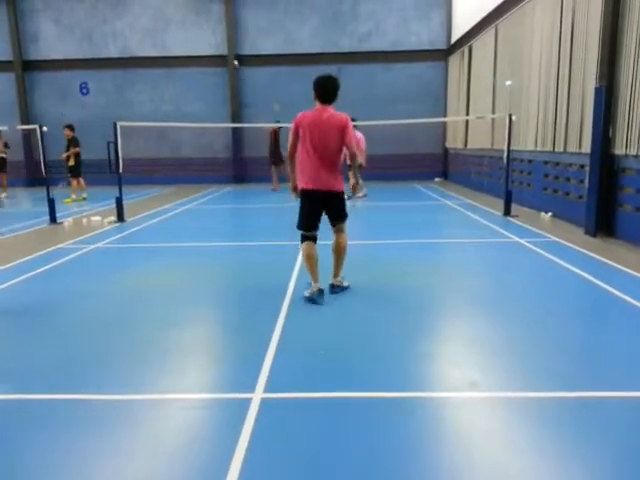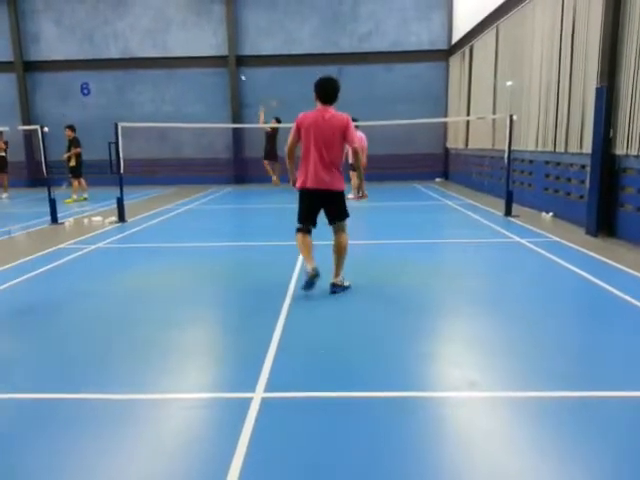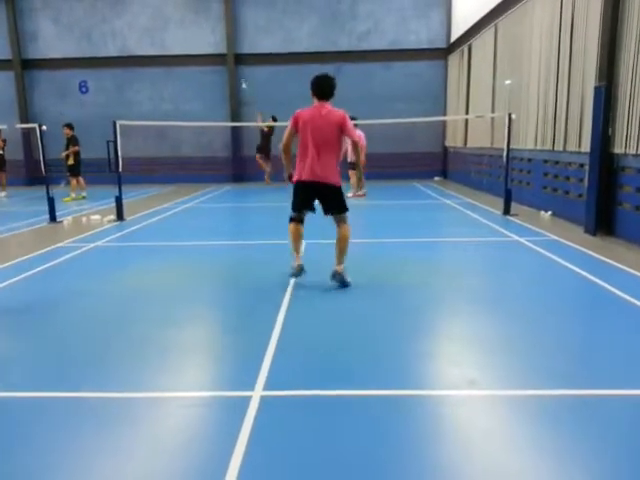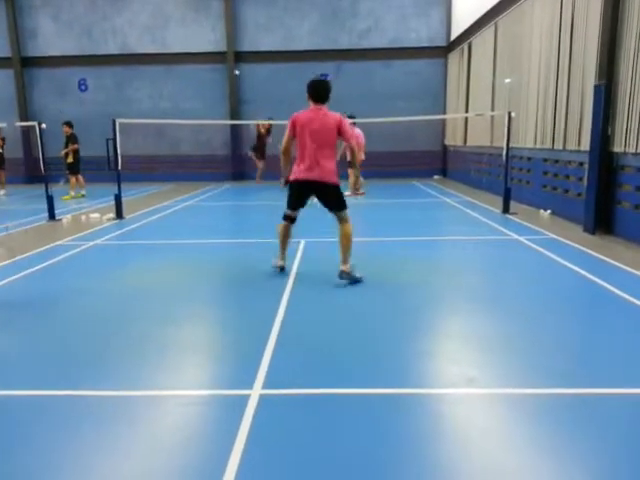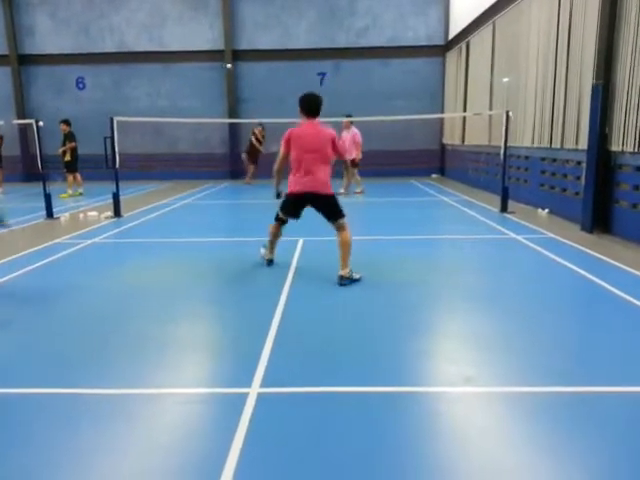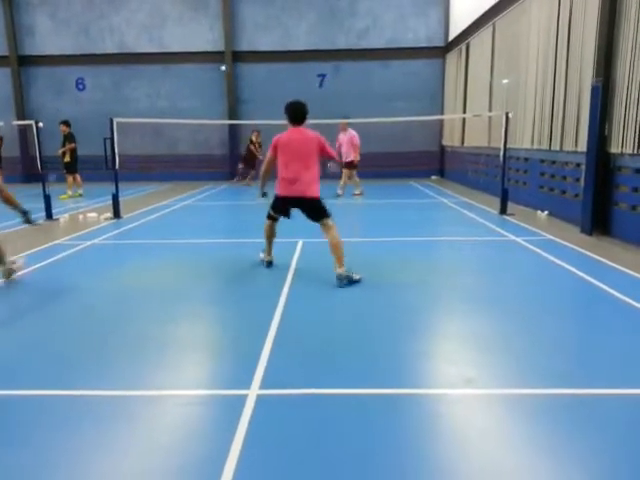
dt=0.1s
person 1, frame 1
left shoulder: (301, 119)
right shoulder: (343, 119)
left elbow: (290, 155)
right elbow: (352, 152)
left wrist: (293, 181)
right wrist: (356, 179)
left hip: (308, 187)
right hip: (334, 186)
left knee: (308, 237)
right knee: (340, 230)
left ankle: (315, 286)
right ankle: (336, 281)
person 1, frame 2
left shoulder: (303, 119)
right shoulder: (344, 120)
left elbow: (289, 152)
right elbow: (355, 150)
left wrist: (293, 176)
right wrist: (360, 178)
left hip: (308, 184)
right hip: (334, 185)
left knee: (303, 230)
right knee: (340, 231)
left ankle: (310, 267)
right ankle: (337, 280)
person 1, frame 3
left shoulder: (299, 115)
right shoulder: (340, 116)
left elbow: (285, 146)
right elbow: (356, 143)
left wrist: (288, 171)
left hip: (304, 178)
right hip: (330, 179)
left knee: (296, 219)
right knee: (341, 222)
left ankle: (297, 261)
right ankle: (339, 269)
person 1, frame 4
left shoulder: (297, 118)
right shoulder: (337, 119)
left elbow: (285, 150)
right elbow: (352, 147)
left wrist: (285, 174)
left hip: (300, 177)
right hip: (327, 178)
left knee: (288, 218)
right knee: (343, 220)
left ankle: (281, 260)
right ankle: (345, 268)
person 1, frame 5
left shoulder: (291, 133)
right shoulder: (329, 133)
left elbow: (279, 165)
right elbow: (344, 159)
left wrist: (276, 187)
left hip: (296, 189)
right hip: (321, 191)
left knee: (280, 221)
right knee: (342, 228)
left ankle: (269, 254)
right ankle: (345, 272)
person 1, frame 6
left shoulder: (279, 140)
right shoulder: (316, 137)
left elbow: (266, 168)
right elbow: (335, 158)
left wrist: (262, 188)
left hip: (283, 193)
right hip: (309, 193)
left knee: (271, 218)
right knee: (329, 227)
left ankle: (268, 256)
right ankle: (342, 272)
